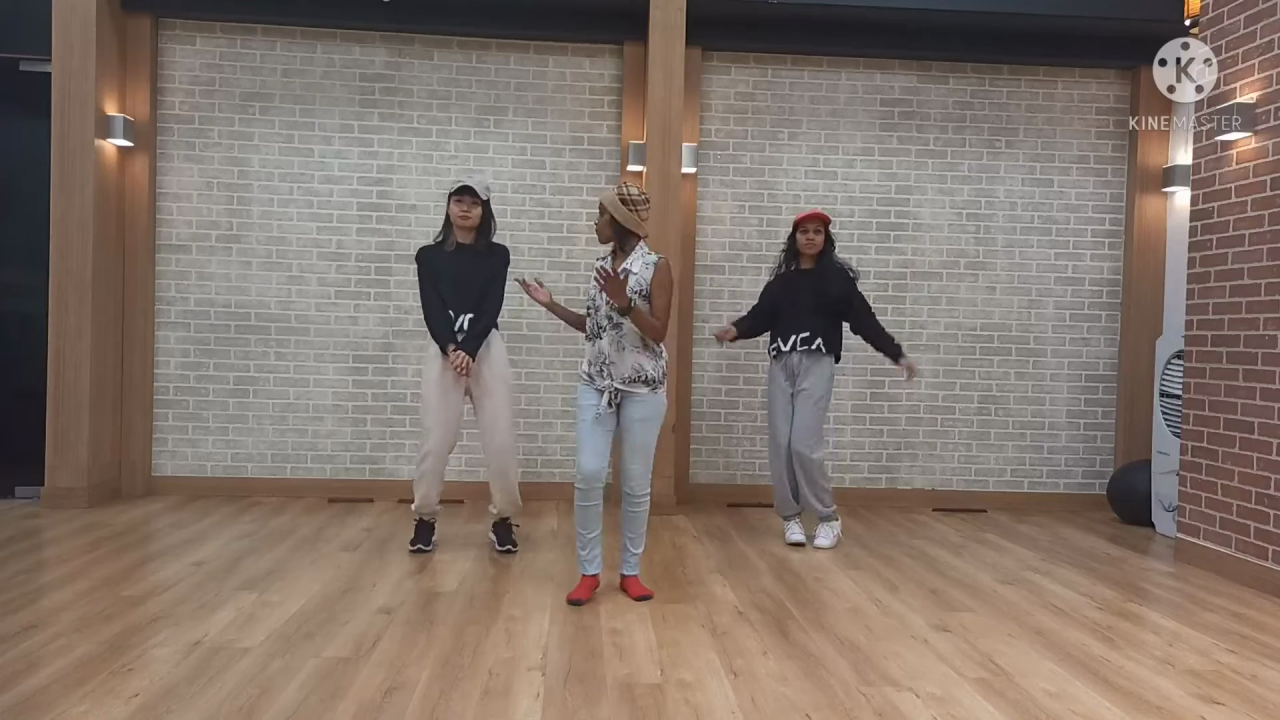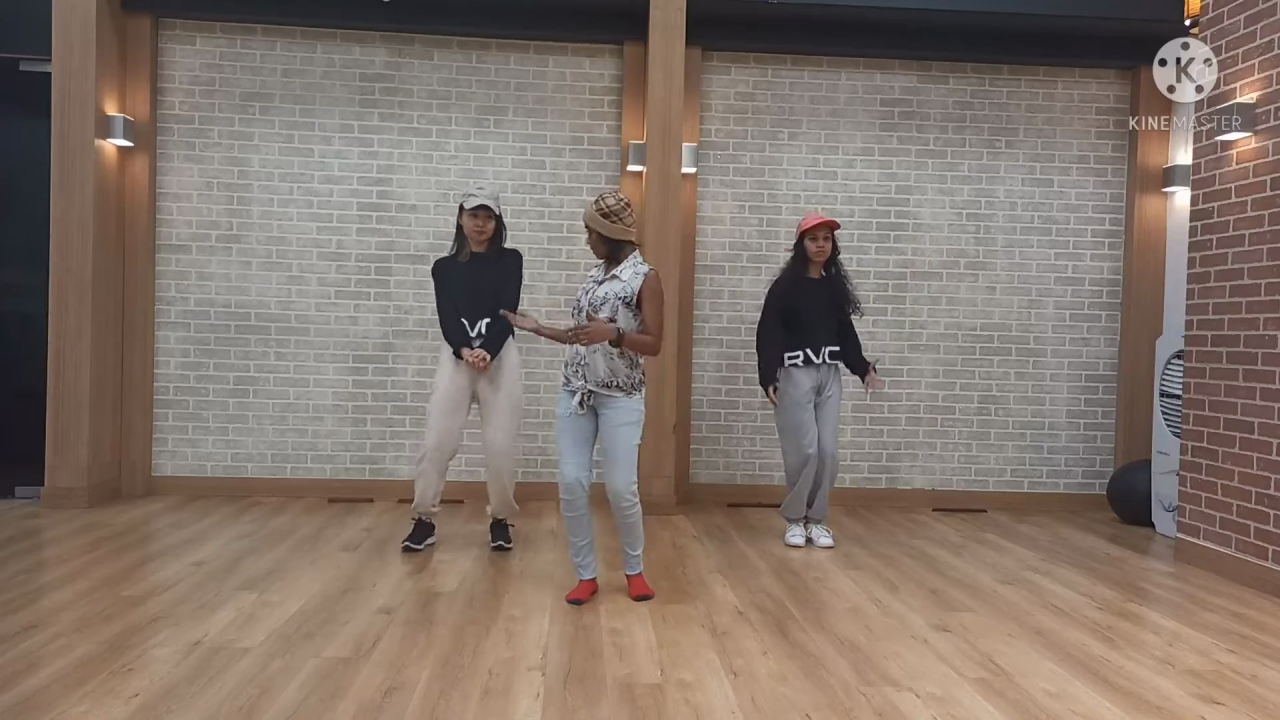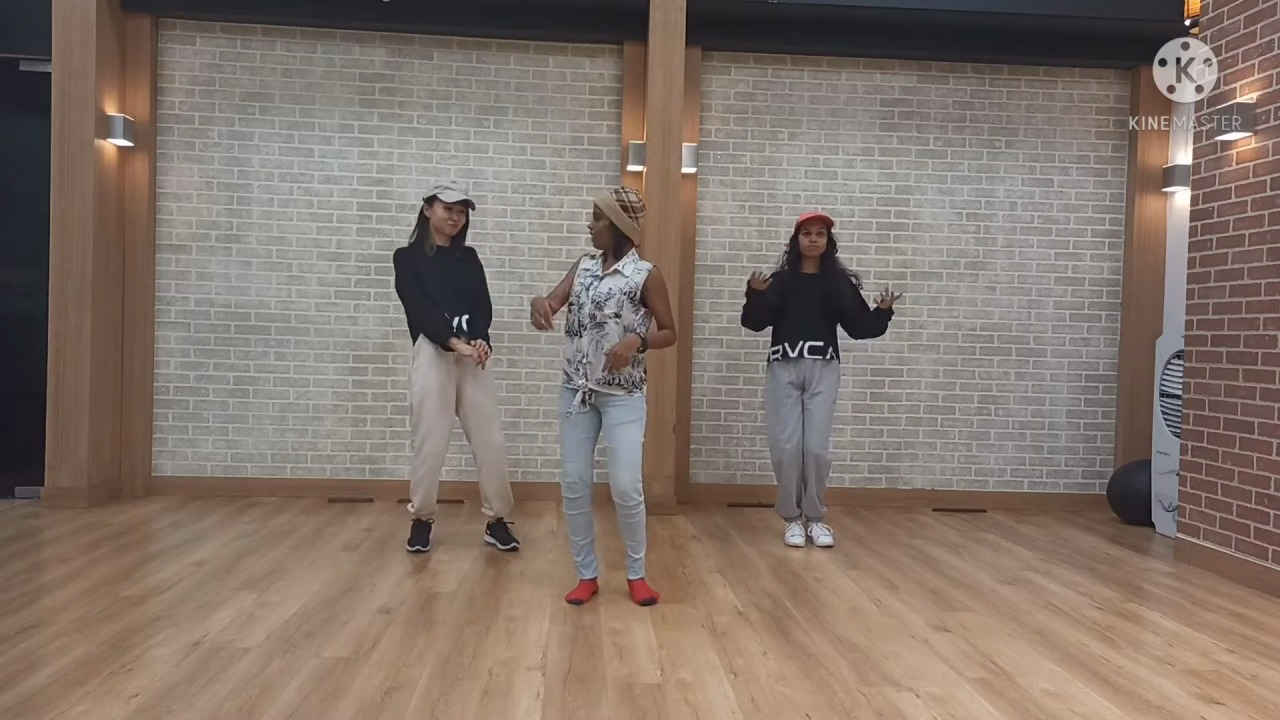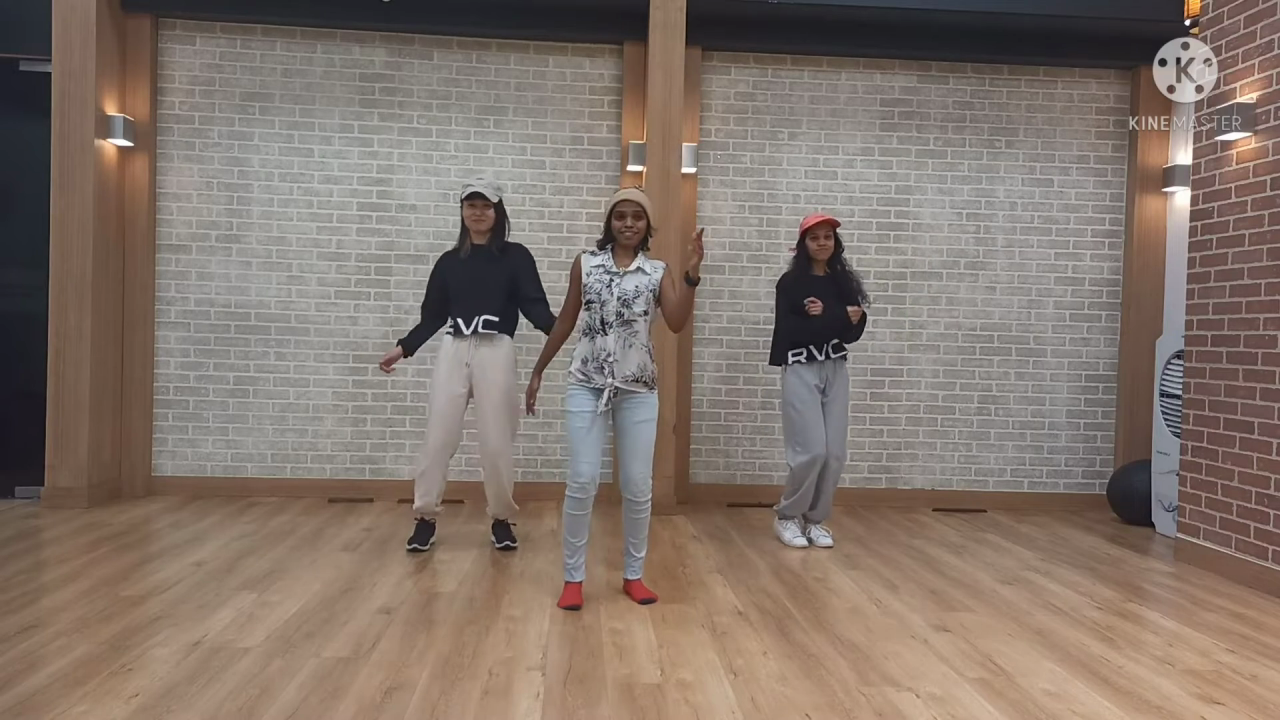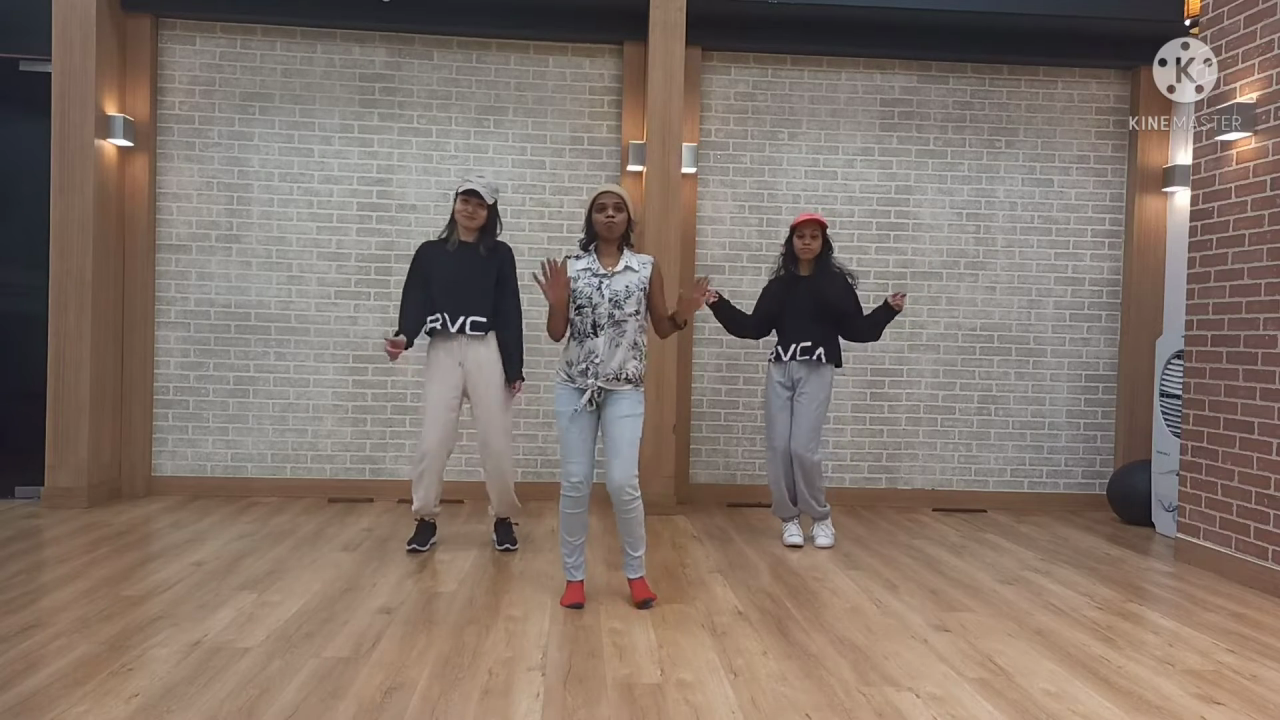
dt=0.7s
person 1, frame 1
left shoulder: (656, 266)
right shoulder: (601, 266)
left elbow: (658, 332)
left wrist: (625, 302)
right wrist: (551, 304)
left hip: (643, 388)
right hip: (596, 385)
left knee: (636, 482)
right knee: (588, 474)
left ankle: (631, 571)
right ankle: (589, 571)
person 1, frame 2
left shoulder: (645, 278)
right shoulder: (595, 274)
left elbow: (654, 345)
left wrist: (614, 333)
right wrist: (536, 327)
left hip: (621, 397)
right hip: (576, 393)
left knee: (621, 489)
right knee: (571, 486)
left ankle: (634, 570)
right ankle: (586, 575)
person 1, frame 3
left shoulder: (645, 275)
right shoulder: (584, 266)
left elbow: (669, 332)
right elbow: (552, 304)
left wrist: (636, 342)
right wrist: (539, 305)
left hip: (623, 393)
right hip: (576, 389)
left knee: (625, 486)
right knee: (574, 483)
left ankle: (636, 574)
right ankle: (586, 575)
person 1, frame 4
left shoulder: (659, 272)
right shoulder: (586, 263)
left elbow: (678, 323)
right elbow: (565, 321)
left wrist: (692, 274)
right wrist: (538, 371)
left hip: (638, 389)
right hip: (587, 386)
left knee: (638, 486)
right knee: (582, 481)
left ankle: (633, 575)
right ankle: (573, 577)
person 1, frame 5
left shoulder: (647, 268)
right shoulder: (569, 267)
left elbow: (661, 328)
right elbow: (556, 334)
left wrist: (683, 313)
right wrist: (558, 303)
left hip: (625, 388)
right hip: (575, 386)
left knee: (623, 482)
right knee: (575, 482)
left ankle: (636, 573)
right ankle: (574, 577)
person 2, frame 1
left shoulder: (497, 255)
right shoulder: (429, 255)
left elbow: (492, 307)
right elbow: (431, 308)
left wrist: (468, 350)
right wrist: (451, 349)
left hip: (486, 349)
right hip: (442, 349)
left knee: (500, 438)
right knee: (436, 439)
left ankle: (502, 520)
right ankle: (425, 520)
person 2, frame 2
left shoulder: (511, 260)
right shoulder: (445, 267)
left elbow: (508, 310)
right elbow: (447, 316)
left wrist: (489, 351)
right wrist: (466, 352)
left hip: (500, 356)
right hip: (456, 356)
left knee: (501, 444)
right knee: (437, 441)
left ankle: (499, 520)
right ankle: (423, 520)
person 2, frame 3
left shoulder: (469, 258)
right shoulder: (408, 258)
left elbow: (482, 306)
right elbow: (420, 308)
left wrist: (480, 340)
right wrist: (455, 343)
left hip: (471, 355)
right hip: (432, 353)
left knee: (490, 441)
right knee: (430, 442)
left ankle: (497, 521)
right ankle: (422, 519)
person 2, frame 4
left shoulder: (515, 256)
right shoulder: (449, 261)
left elbow: (532, 302)
right elbow: (433, 313)
left wrist: (552, 325)
right wrist: (402, 349)
left hip: (496, 351)
right hip: (453, 350)
left knee: (496, 442)
right knee: (438, 439)
left ankle: (501, 519)
right ankle: (425, 519)
person 2, frame 5
left shoulder: (500, 255)
right shoulder: (430, 253)
left elbow: (509, 312)
right elbow: (415, 300)
left wrist: (514, 366)
right wrist: (404, 336)
left hip: (486, 352)
right hip: (442, 351)
left knee: (496, 442)
right knee: (433, 440)
left ankle: (503, 519)
right ankle: (425, 520)
person 3, frame 1
left shoulder: (837, 278)
right shoulder: (781, 282)
left elbow: (863, 319)
right elbow: (759, 316)
left wrist: (896, 354)
right wrist: (736, 329)
left hip: (817, 365)
right hip: (781, 366)
left knee: (805, 446)
right knee: (781, 444)
left ankle: (828, 518)
right ankle: (791, 516)
person 3, frame 2
left shoulder: (836, 287)
right shoulder: (785, 286)
left elbow: (845, 335)
right elbow: (769, 334)
left wrist: (864, 368)
right wrist: (769, 379)
left hip: (830, 375)
right hip: (794, 373)
left knee: (828, 452)
right knee: (804, 450)
left ankle: (815, 519)
right ankle: (794, 519)
person 3, frame 3
left shoulder: (840, 282)
right shoulder: (780, 281)
left elbow: (858, 326)
right elbow: (754, 322)
left wrist: (883, 312)
right wrist: (754, 295)
left hip: (823, 369)
right hip: (783, 368)
left knee: (815, 447)
right knee: (784, 446)
left ankle: (815, 518)
right ankle: (792, 518)
person 3, frame 4
left shoulder: (844, 282)
right shoulder: (790, 283)
left elbow: (854, 329)
right elbow: (791, 329)
left wrist: (827, 313)
right wrist: (842, 316)
left hip: (836, 371)
right hip: (801, 370)
left knee: (834, 452)
right knee: (811, 451)
left ankle: (815, 519)
right ankle: (787, 516)
person 3, frame 5
left shoulder: (837, 283)
right shoulder: (779, 284)
left elbow: (857, 330)
right elbow: (755, 326)
left wrist: (887, 311)
right wrist: (720, 307)
left hip: (816, 371)
right hip: (780, 369)
left knee: (803, 448)
right knee: (778, 446)
left ankle: (820, 516)
right ankle: (790, 518)
